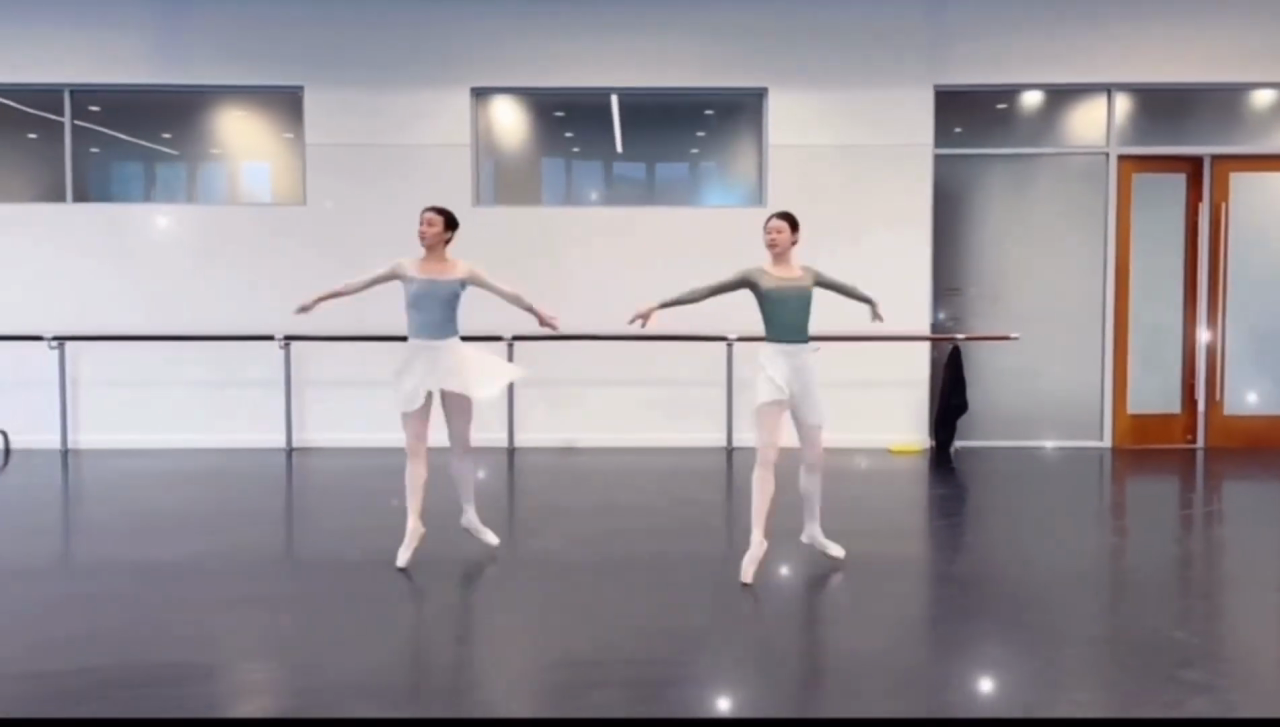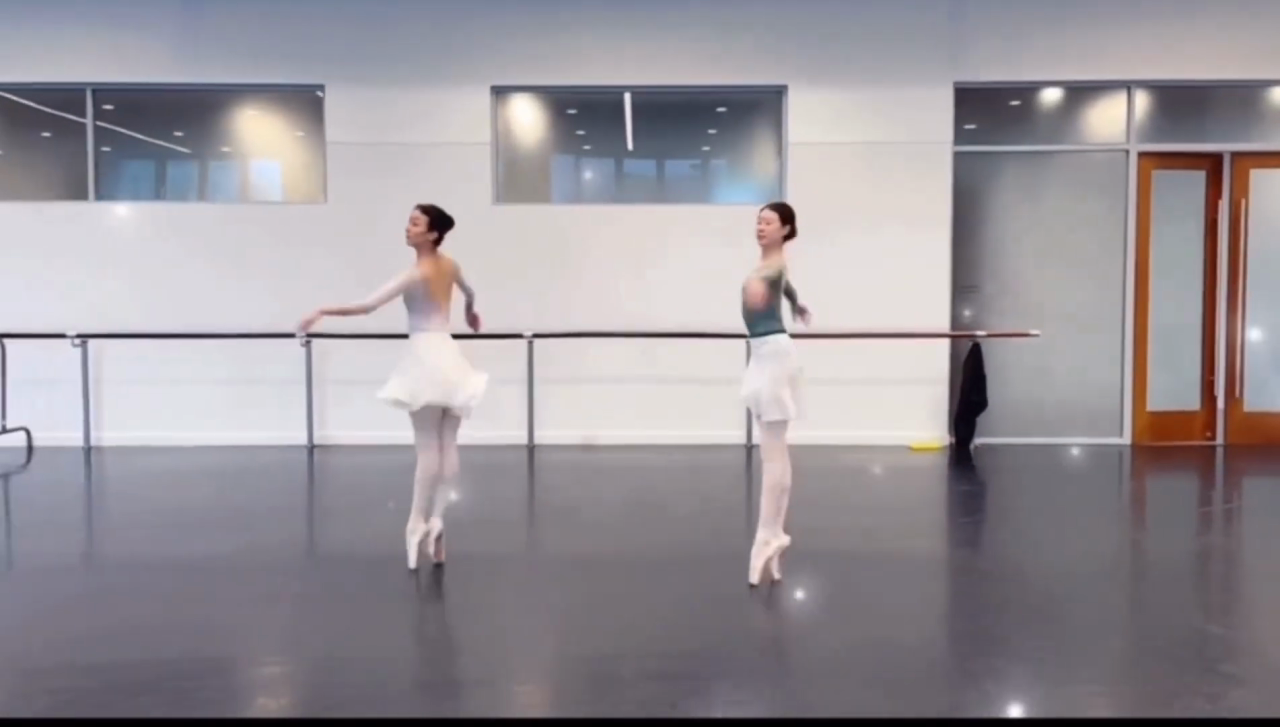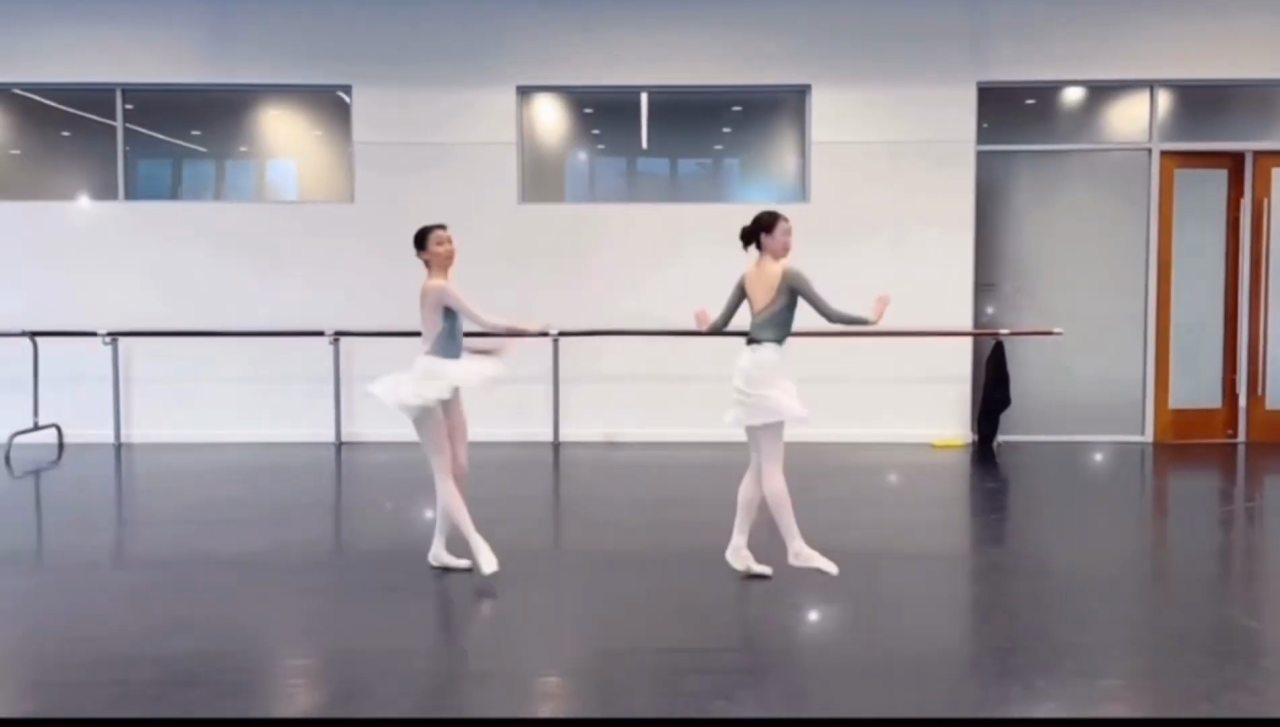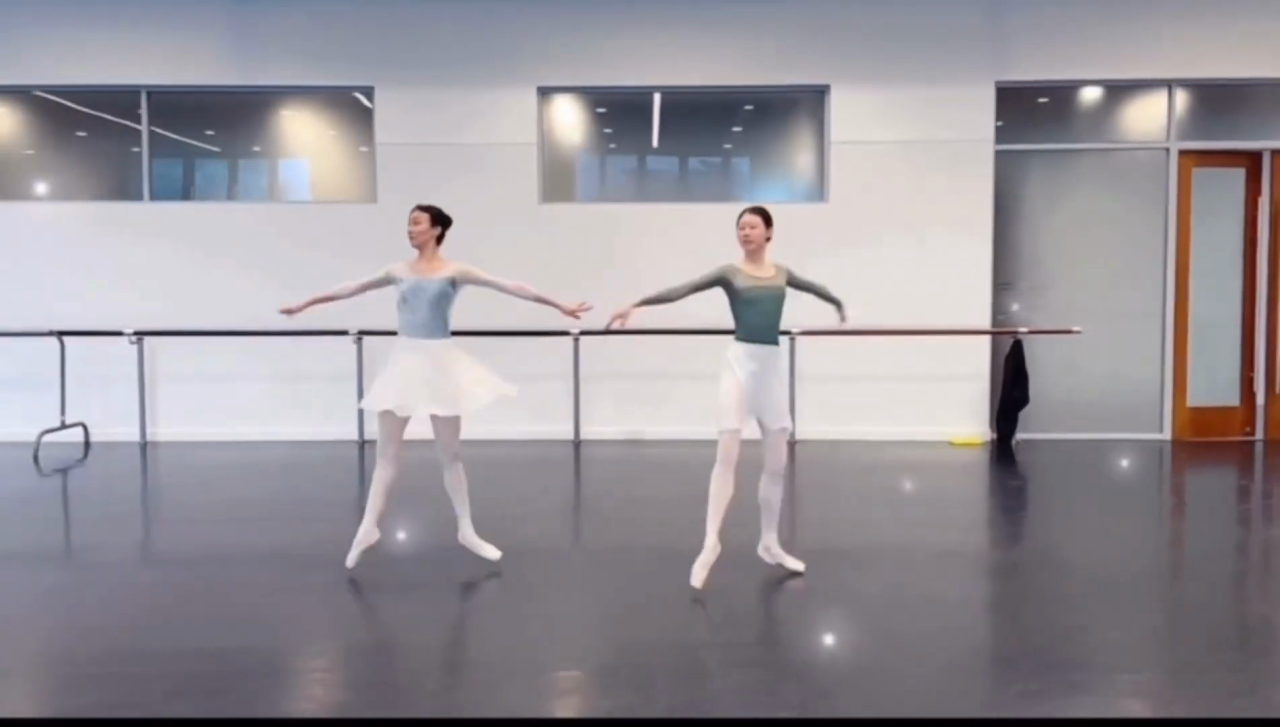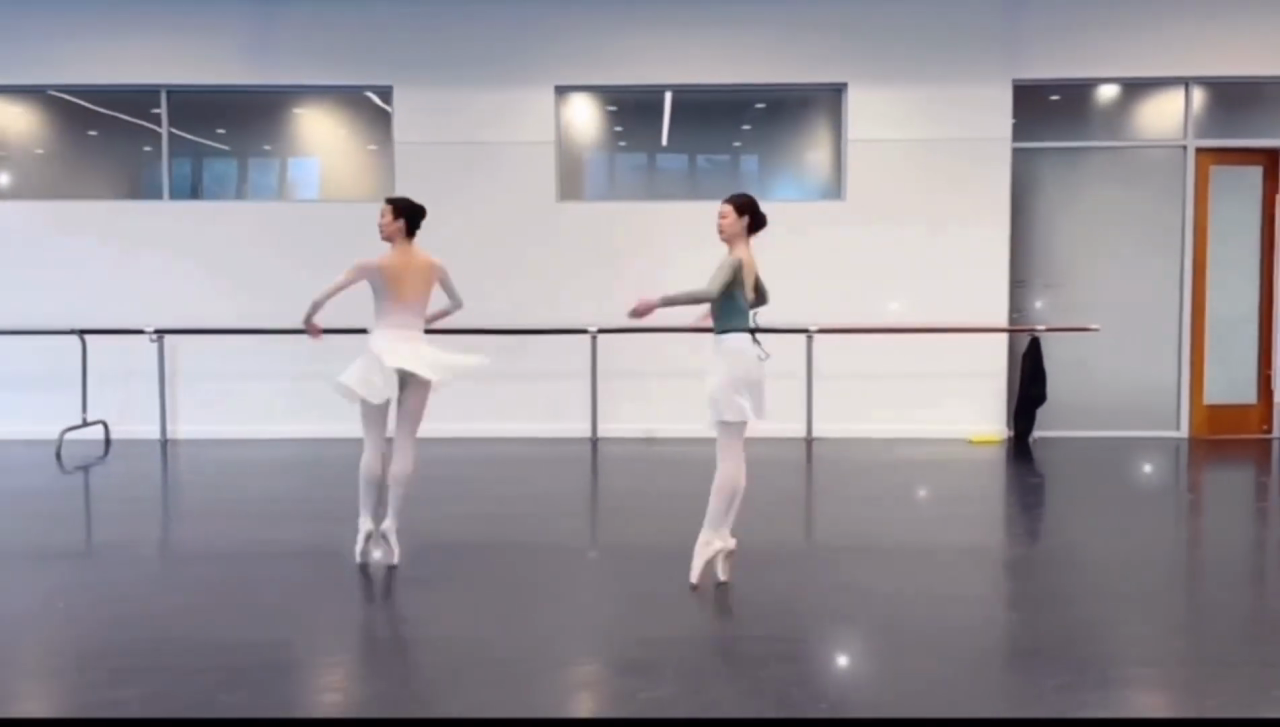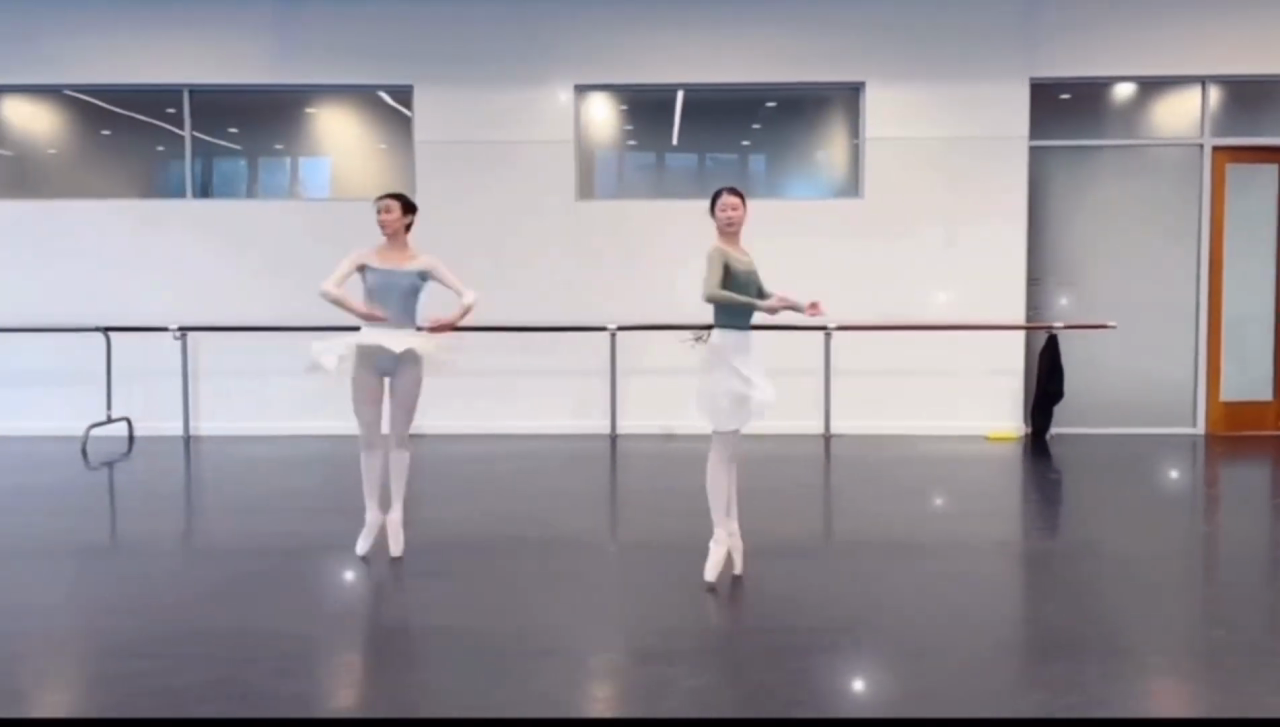
dt=0.3s
person 1, frame 1
left shoulder: (809, 275)
right shoulder: (754, 274)
left elbow: (842, 287)
right elbow: (704, 291)
left wrist: (871, 302)
right wrist: (657, 306)
left hip: (802, 363)
right hip: (772, 362)
left knee: (814, 458)
right knee: (766, 457)
left ankle: (813, 530)
right ankle: (756, 541)
person 1, frame 2
left shoulder: (777, 266)
right shoulder: (764, 265)
left elbow: (766, 287)
left wrist: (762, 284)
right wrist: (796, 306)
left hip: (775, 354)
right hip: (763, 355)
left knee: (774, 453)
right knee: (772, 454)
left ankle: (767, 536)
right ankle: (773, 534)
person 1, frame 3
left shoulder: (747, 278)
right shoulder: (789, 274)
left elbow: (718, 326)
right elbow: (829, 314)
left wrist: (704, 322)
right wrist: (870, 318)
left hip: (751, 366)
right hip: (766, 365)
left knee: (760, 465)
right knee: (770, 464)
left ankle: (739, 547)
right ankle: (795, 547)
person 1, frame 4
left shoulder: (783, 273)
right shoulder: (730, 273)
left elbow: (814, 288)
right elbow: (680, 291)
left wrist: (837, 305)
right wrist: (632, 306)
left hip: (772, 365)
right hip: (740, 362)
left knee: (777, 464)
right knee: (727, 460)
left ankle: (769, 543)
right ankle: (710, 544)
person 1, frame 5
left shoulder: (734, 259)
right shoulder: (742, 259)
left elbow: (709, 293)
right elbow: (761, 297)
left wrist: (658, 302)
left hip: (732, 352)
right hip: (740, 352)
left knee: (728, 454)
right knee: (732, 454)
left ankle: (712, 536)
right ankle: (720, 536)
person 1, frame 6
left shoulder: (742, 255)
right shoulder: (717, 253)
left elbow: (759, 292)
right elbow: (711, 293)
left wrist: (797, 303)
right wrist: (765, 304)
left hip: (741, 352)
right hip: (725, 351)
left knee: (725, 451)
right knee: (723, 452)
left ankle: (727, 528)
right ankle: (723, 535)
person 2, frame 1
left shoulder: (464, 271)
right shoulder: (405, 268)
left elbow: (507, 294)
right elbow: (360, 283)
left wrist: (537, 313)
right wrist: (320, 298)
left hip: (453, 361)
right hip: (418, 363)
left knee: (461, 447)
right knee: (415, 451)
left ankle: (469, 514)
right ankle: (413, 526)
person 2, frame 2
left shoulder: (415, 275)
right shoulder: (450, 265)
left elbow: (368, 306)
right elbow: (468, 290)
left wrist: (324, 311)
right wrist: (470, 311)
left hip: (425, 356)
right hip: (448, 355)
left knee: (427, 446)
right knee: (446, 444)
left ankle: (418, 524)
right ankle: (435, 519)
person 2, frame 3
left shoulder: (437, 290)
right shoulder: (439, 288)
right elbow: (484, 322)
left wrist: (477, 349)
right wrist: (522, 329)
left hip: (443, 382)
right hip: (429, 382)
left knee: (458, 467)
right knee: (443, 472)
left ankle: (440, 548)
right ankle: (474, 541)
person 2, frame 4
left shoulder: (456, 271)
right shoulder: (400, 271)
left elbow: (510, 285)
right elbow: (356, 287)
left wrist: (559, 305)
right wrist: (308, 302)
left hip: (439, 364)
right hip: (402, 365)
left knee: (450, 454)
right knee: (387, 454)
left ankle: (466, 531)
right ankle: (367, 528)
person 2, frame 5
left shoulder: (373, 265)
right shoulder: (434, 266)
left elbow: (327, 294)
right elbow: (457, 303)
left wrist: (311, 316)
left hip: (381, 354)
right hip: (416, 354)
left knee: (374, 445)
right knee: (405, 444)
left ankle: (367, 522)
right ankle: (390, 525)
person 2, frame 6
left shoulder: (425, 262)
right shoulder: (364, 256)
left elbow: (468, 294)
right elbow: (328, 289)
left wrist: (457, 316)
right wrist: (364, 311)
left hip: (405, 355)
right hip: (367, 352)
left knee: (399, 439)
right knee: (369, 439)
left ankle: (395, 515)
right ankle: (372, 515)
